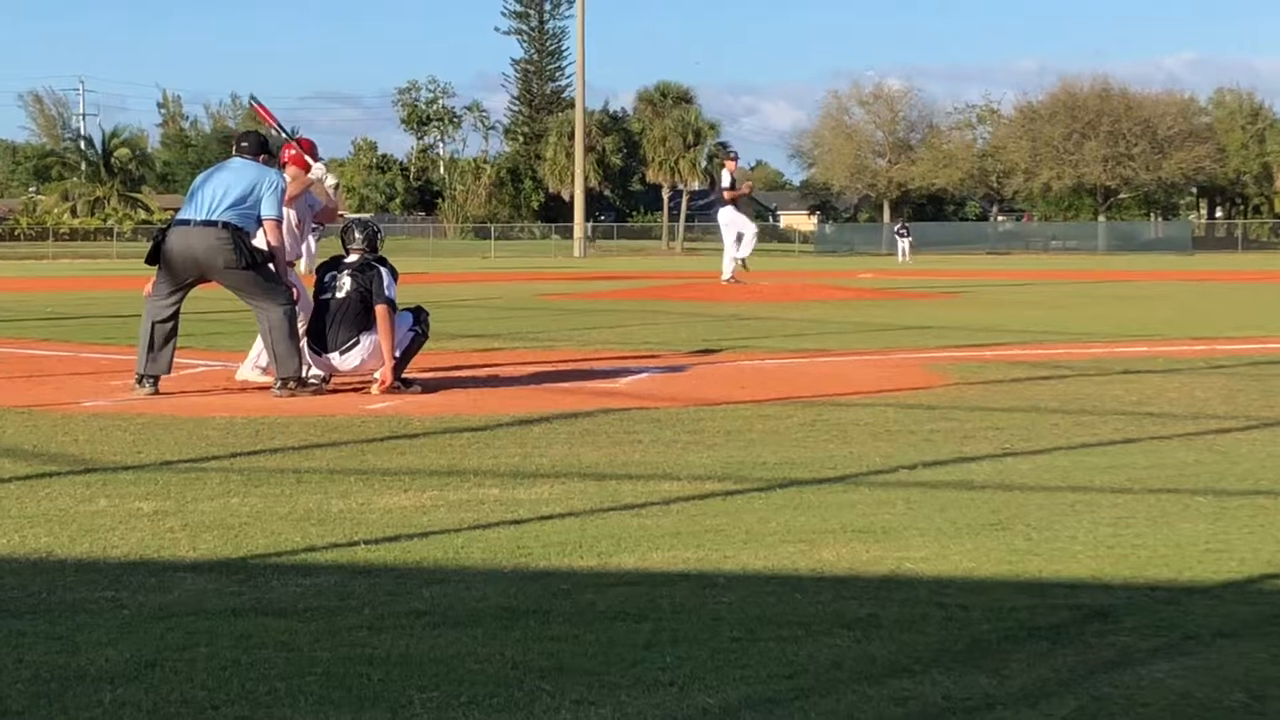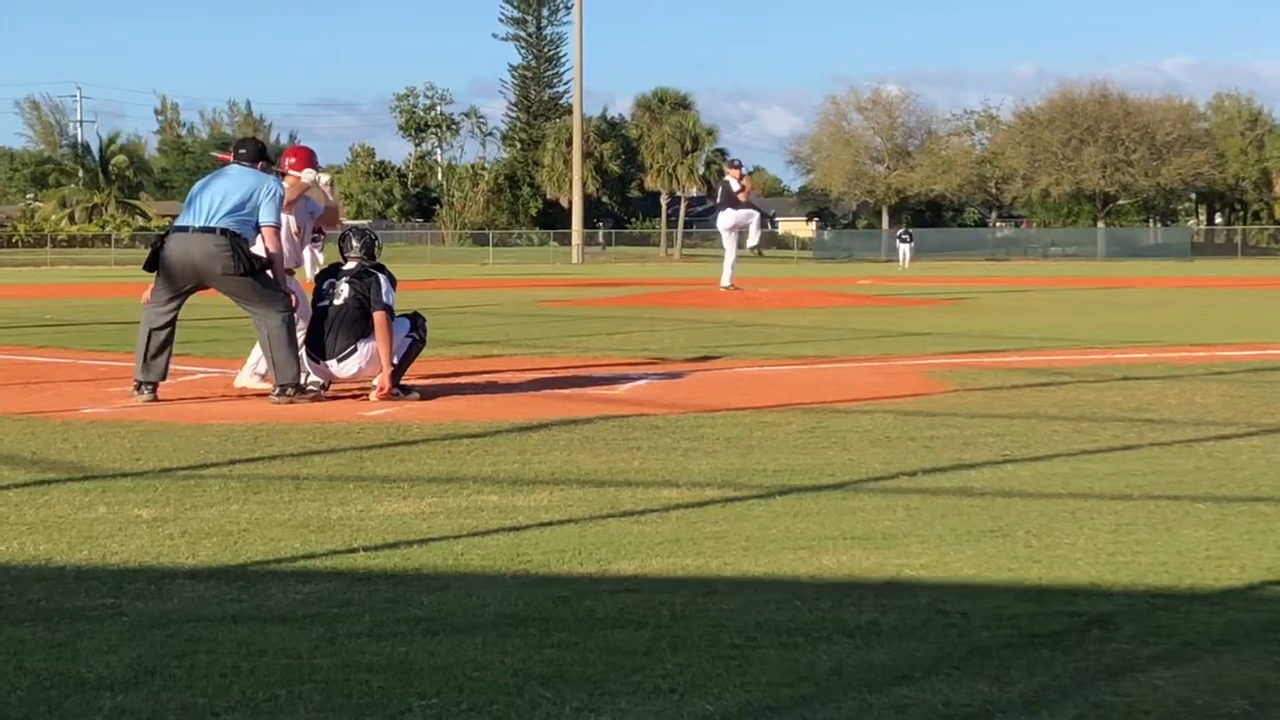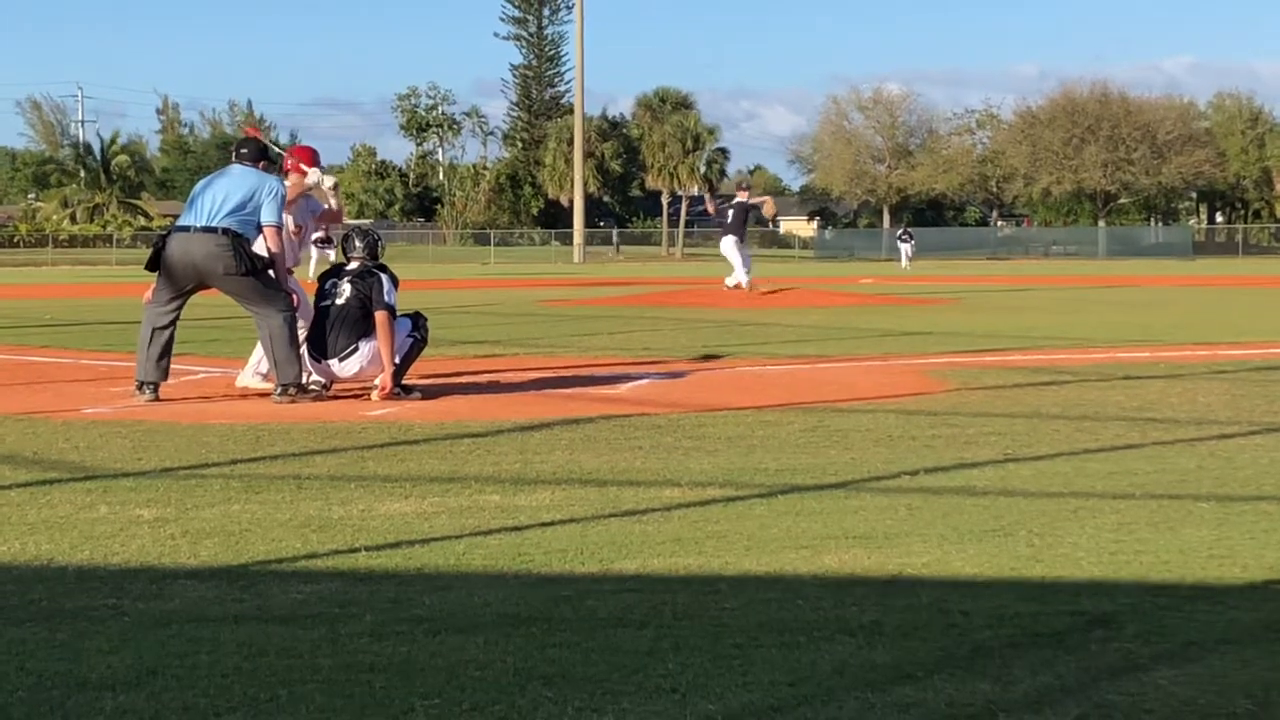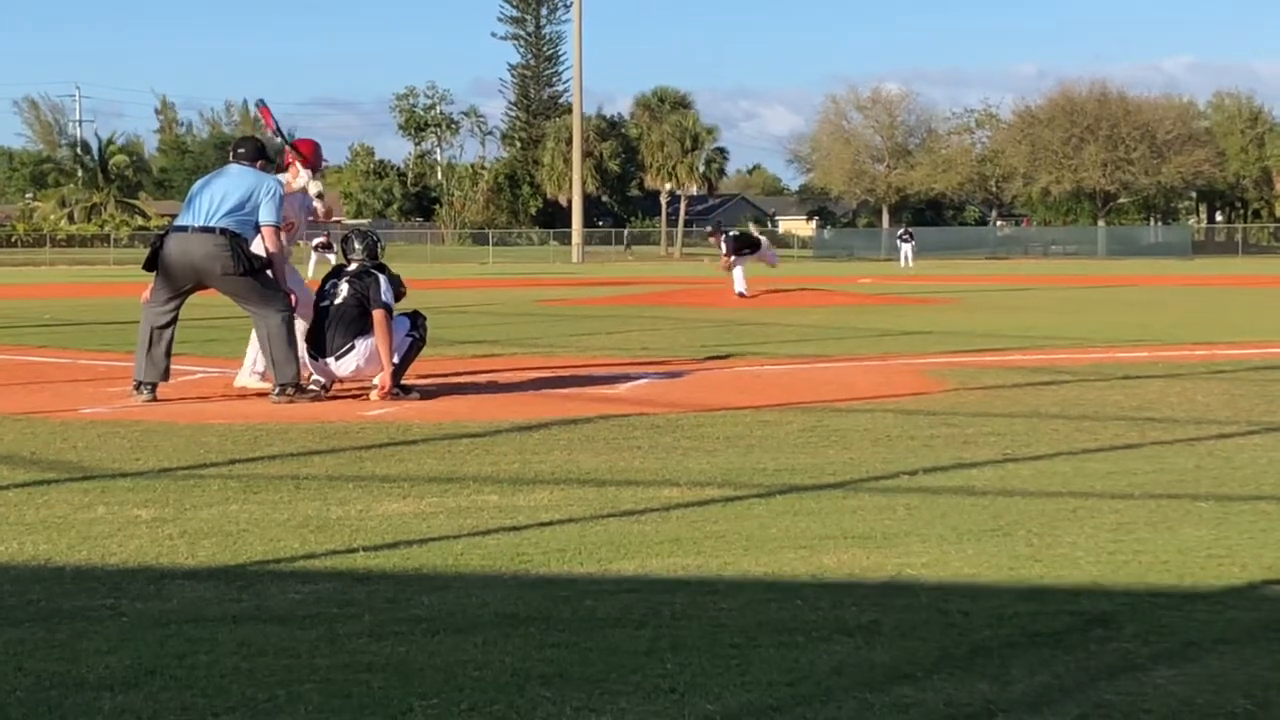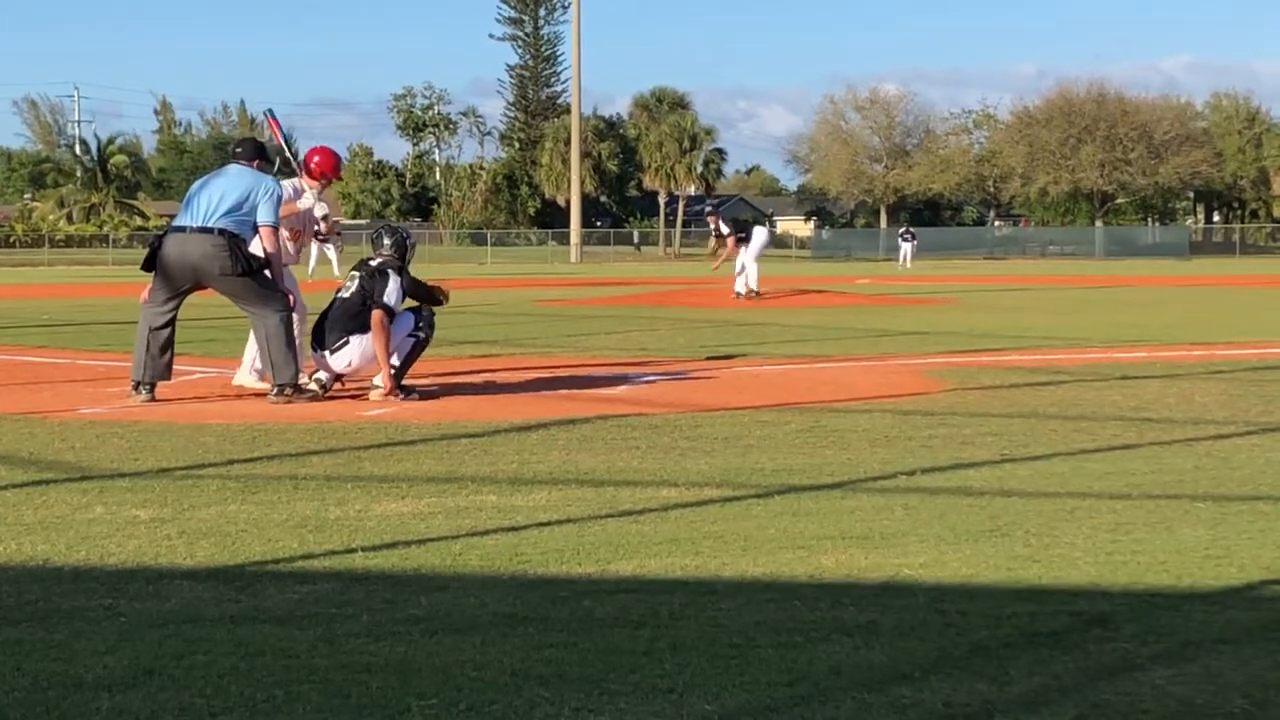
dt=0.5s
person 1, frame 1
left shoulder: (207, 174)
right shoulder: (270, 176)
right elbow: (272, 231)
left wrist: (162, 273)
right wrist: (282, 278)
left hip: (177, 240)
right hip: (220, 242)
left knee: (159, 302)
right knee: (278, 301)
left ankle: (146, 379)
right ankle: (288, 380)
person 1, frame 2
left shoulder: (205, 181)
right shoulder: (268, 183)
right elbow: (270, 238)
left wrist: (160, 279)
right wrist: (282, 285)
left hip: (176, 247)
right hip: (219, 249)
left knee: (157, 309)
right knee: (276, 308)
left ankle: (145, 385)
right ankle: (287, 386)
person 1, frame 3
left shoulder: (207, 180)
right shoulder: (269, 183)
right elbow: (272, 238)
left wrist: (161, 279)
right wrist: (283, 285)
left hip: (177, 246)
right hip: (221, 249)
left knee: (158, 308)
right knee: (278, 307)
left ankle: (147, 385)
right ankle: (288, 386)
person 1, frame 4
left shoulder: (205, 180)
right shoulder: (268, 183)
right elbow: (271, 239)
left wrist: (159, 279)
right wrist: (282, 286)
left hip: (175, 246)
right hip: (219, 249)
left knee: (157, 308)
right knee: (276, 307)
left ankle: (144, 385)
right ankle: (286, 386)
person 1, frame 5
left shoulder: (204, 180)
right shoulder: (266, 183)
right elbow: (269, 238)
left wrist: (157, 279)
right wrist: (280, 285)
left hip: (174, 247)
right hip: (217, 249)
left knee: (155, 309)
right knee: (274, 307)
left ankle: (143, 385)
right ankle: (284, 385)
person 2, frame 1
left shoulder: (305, 193)
left elbow: (329, 216)
right elbow: (286, 197)
left wrist: (330, 191)
right wrist: (313, 177)
left hip: (286, 267)
left knee: (304, 315)
left ankle: (301, 366)
right ankle: (252, 369)
person 2, frame 2
left shoulder: (306, 201)
left elbow: (331, 220)
right elbow: (285, 201)
left wrist: (328, 191)
right wrist: (306, 182)
left hip: (286, 274)
left knee: (303, 322)
left ankle: (300, 372)
right ankle: (250, 375)
person 2, frame 3
left shoulder: (307, 200)
left elbow: (335, 217)
right elbow: (283, 200)
left wrist: (332, 193)
right wrist: (309, 182)
left hip: (284, 272)
left knee: (305, 320)
left ankle: (301, 371)
right ankle: (252, 374)
person 2, frame 4
left shoulder: (305, 190)
right shoulder: (277, 183)
left elbow: (325, 215)
left wrist: (319, 198)
right wrist: (293, 186)
left hip: (281, 261)
right hip: (259, 259)
left knee: (304, 307)
right ankle: (250, 374)
person 2, frame 5
left shoulder: (313, 198)
right shoulder: (286, 189)
right wrist: (299, 205)
left hip: (281, 265)
left knee: (297, 313)
left ankle: (293, 370)
right ankle: (249, 372)
person 3, frame 1
left shoulder: (326, 269)
right shoulder: (377, 269)
right elbow: (383, 314)
right wrist: (390, 364)
left hip: (317, 357)
right hip: (353, 354)
right knee: (418, 317)
right ankle: (390, 379)
person 3, frame 2
left shoulder: (325, 276)
right shoulder: (376, 277)
right elbow: (381, 321)
right wrist: (387, 370)
left hip: (315, 364)
right hip: (351, 361)
right knee: (415, 323)
left ankle: (317, 382)
right ankle: (388, 385)
person 3, frame 3
left shoulder: (329, 276)
right shoulder: (378, 277)
right elbow: (383, 321)
right wrist: (389, 370)
left hip: (316, 364)
right hip: (351, 362)
right knee: (416, 323)
left ankle: (319, 381)
right ankle: (390, 385)
person 3, frame 4
left shoulder: (332, 276)
right shoulder: (376, 277)
right elbow: (380, 319)
right wrist: (389, 370)
left hip: (316, 363)
right hip: (349, 359)
right knee: (415, 322)
left ankle: (321, 380)
right ankle: (388, 385)
person 3, frame 5
left shoulder: (361, 267)
right shoulder: (391, 276)
right elbow: (378, 320)
right wrist: (386, 370)
left hip: (320, 354)
right hip: (348, 354)
right knee: (423, 317)
left ankle: (323, 379)
right ankle: (386, 385)
